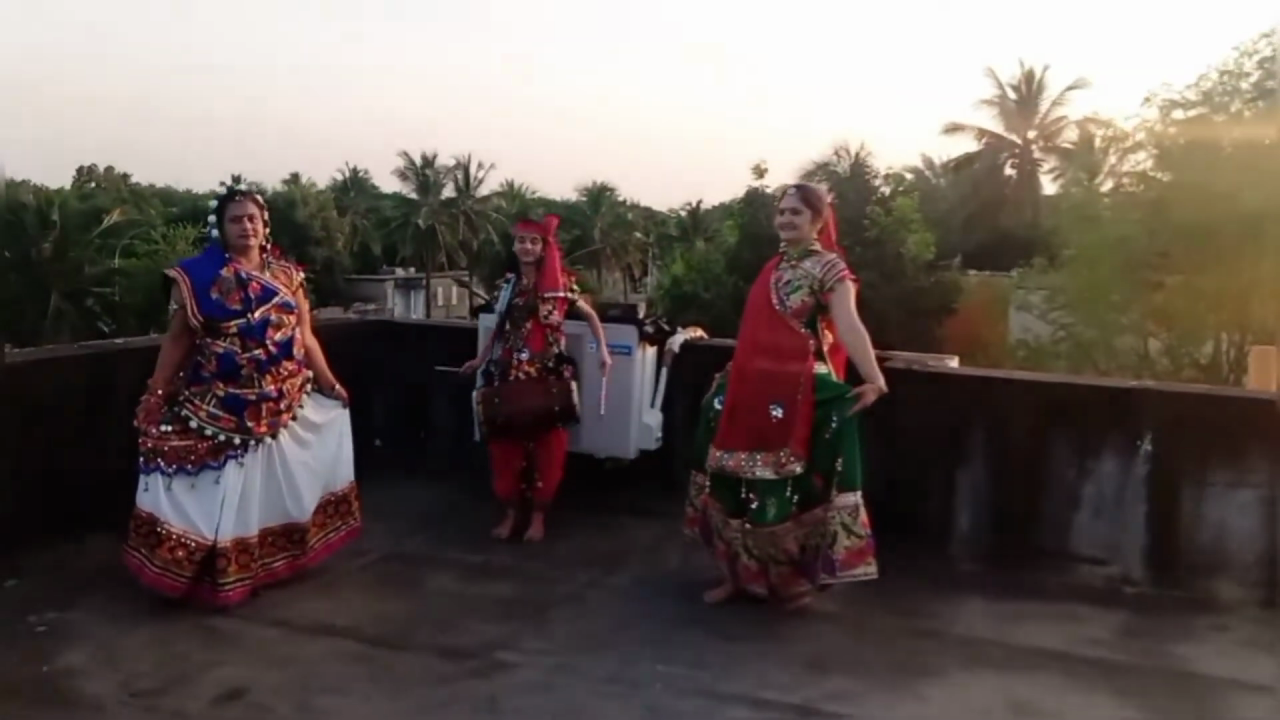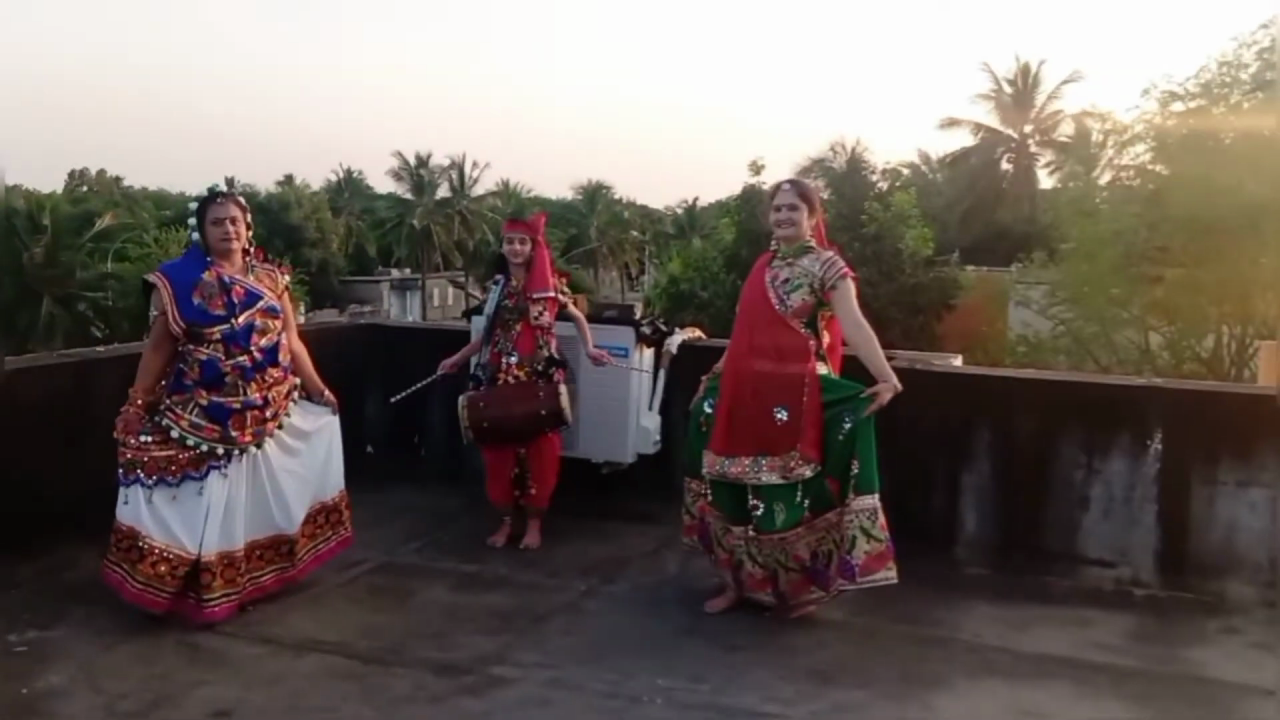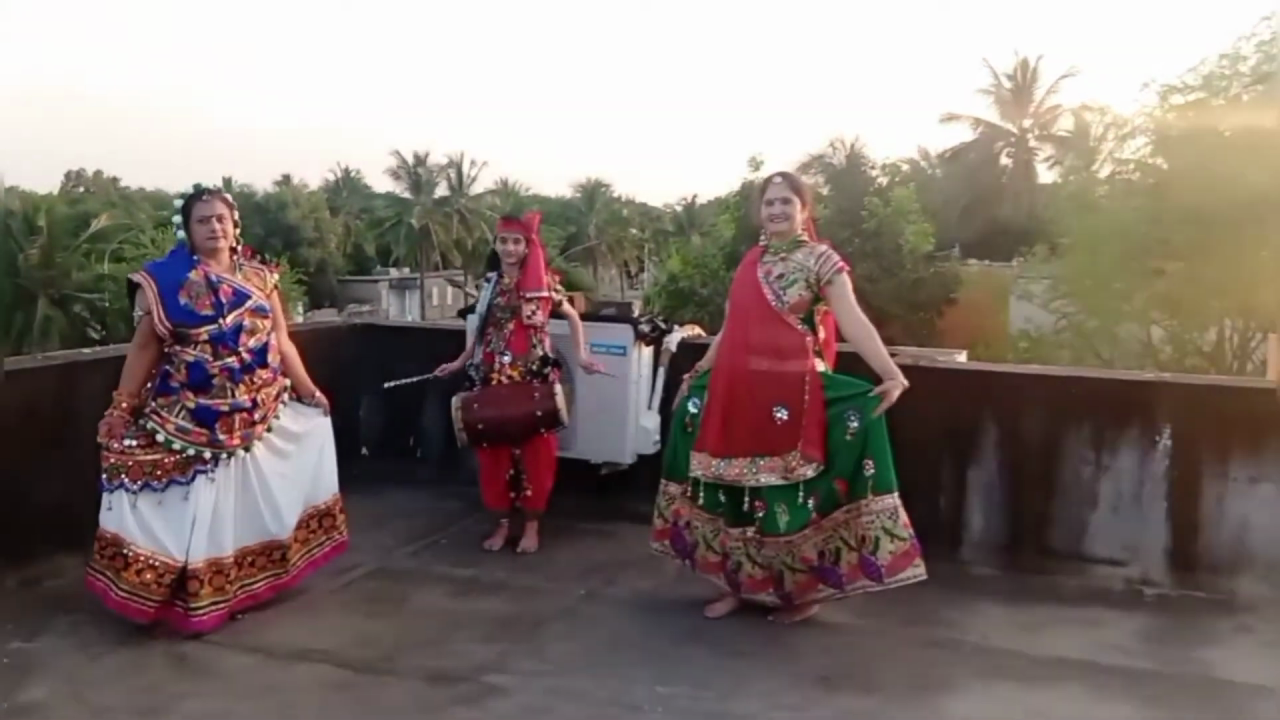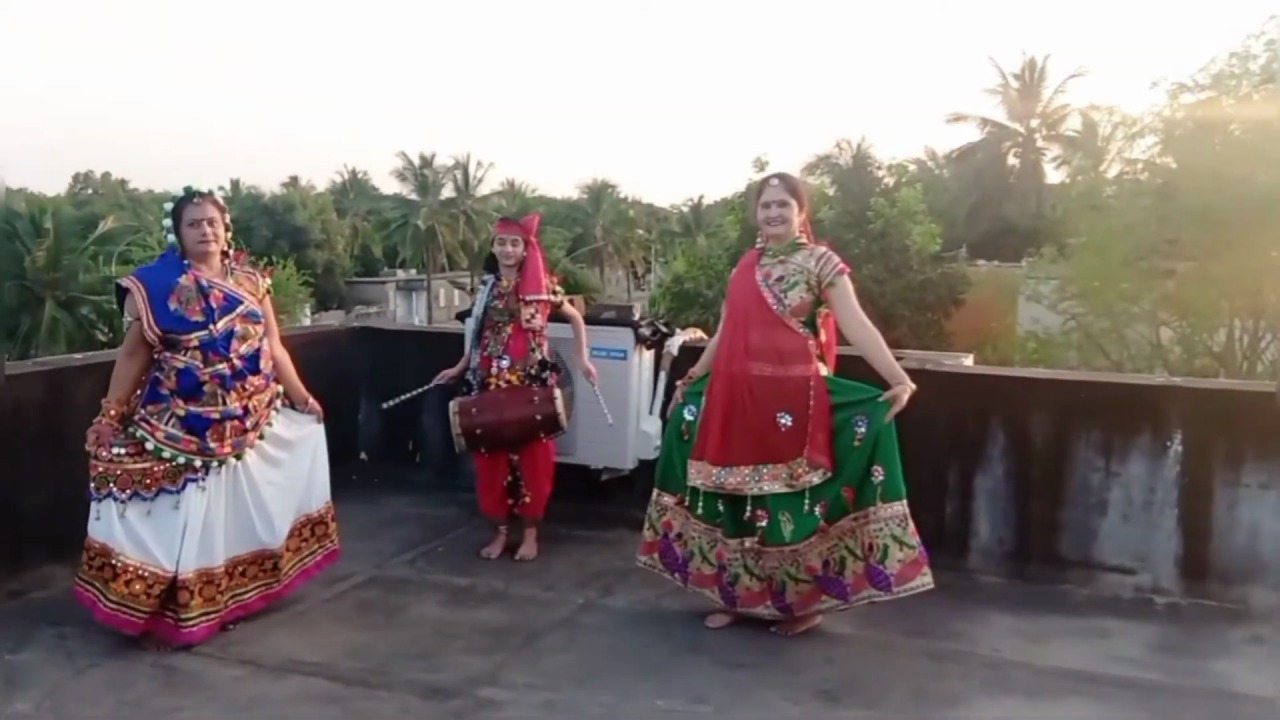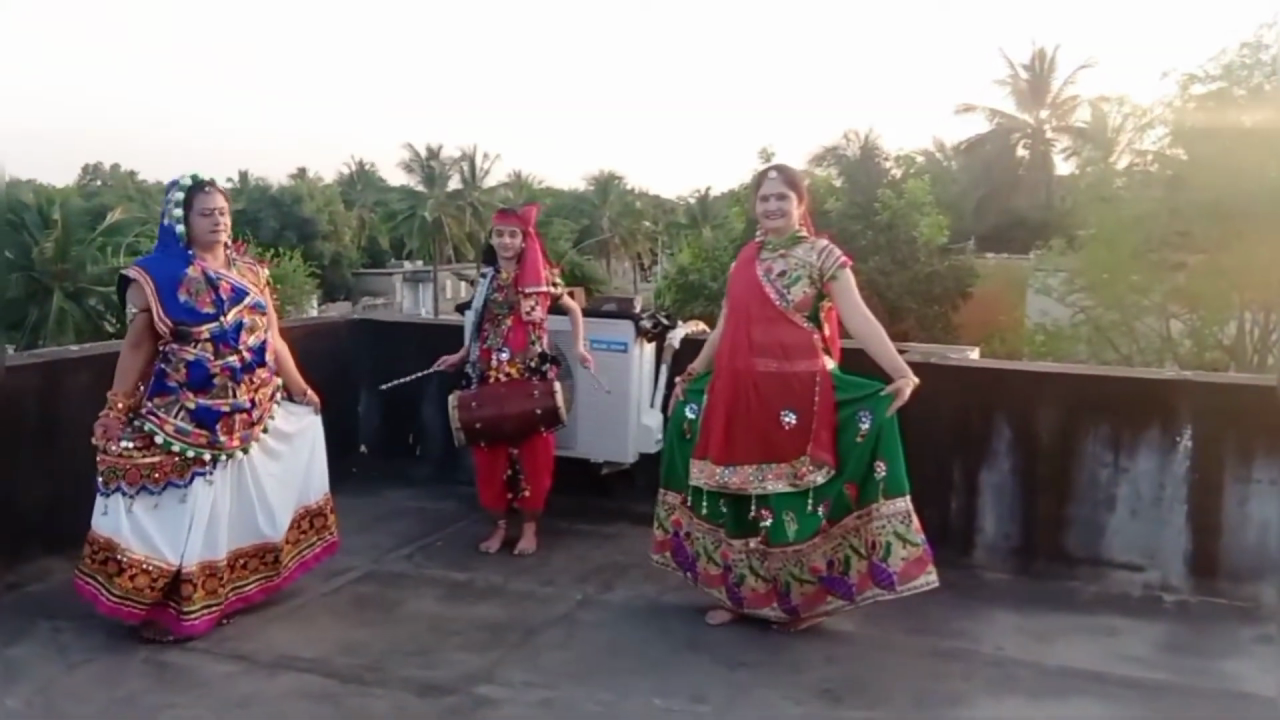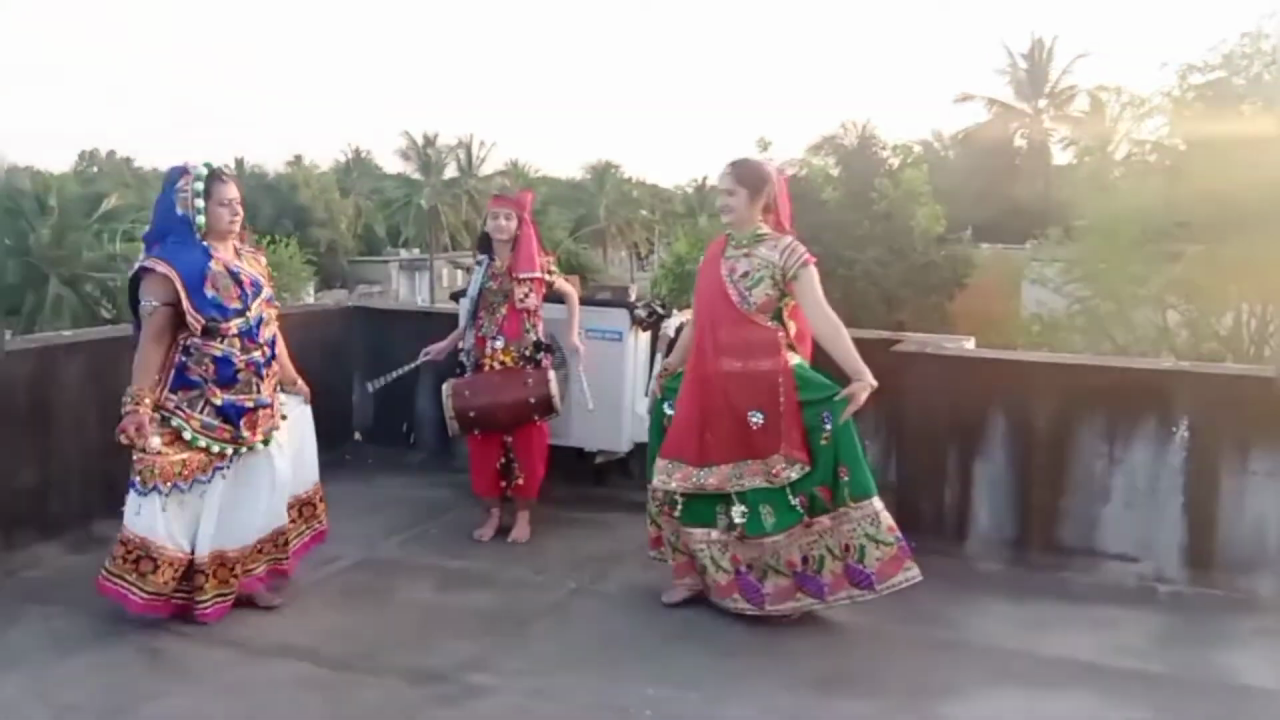
dt=0.4s
person 1, frame 1
left shoulder: (829, 268)
right shoulder: (774, 266)
left elbow: (848, 326)
left wrist: (873, 378)
right wrist: (730, 375)
left hip: (799, 391)
right hip: (754, 388)
left knee: (791, 483)
right knee: (743, 479)
left ankle: (794, 578)
right ankle: (741, 572)
person 1, frame 2
left shoulder: (827, 265)
right shoulder: (762, 265)
left elbow: (853, 325)
left wrist: (886, 377)
right wrist: (715, 375)
left hip: (798, 392)
right hip: (747, 391)
left knee: (792, 487)
right knee: (740, 485)
left ankle: (799, 586)
right ankle: (741, 580)
person 1, frame 3
left shoulder: (821, 260)
right shoulder: (749, 262)
left elbow: (853, 322)
left wrist: (891, 374)
right wrist: (698, 374)
left hip: (793, 391)
right hip: (739, 390)
left knee: (793, 487)
right knee: (736, 487)
left ankle: (802, 590)
right ankle: (740, 582)
person 1, frame 4
left shoulder: (821, 262)
right shoulder: (745, 266)
left elbow: (856, 325)
right elbow: (725, 333)
left wrist: (898, 379)
right wrist: (691, 379)
left hip: (794, 396)
right hip: (738, 395)
left knee: (796, 496)
right knee: (737, 495)
left ankle: (805, 600)
right ankle: (739, 594)
person 1, frame 5
left shoulder: (822, 255)
right shoulder: (744, 260)
left elbow: (858, 319)
right elbow: (724, 329)
left wrist: (902, 373)
right wrist: (691, 376)
left hip: (799, 391)
right hip: (740, 391)
left knee: (799, 493)
right knee: (737, 490)
left ankle: (807, 599)
right ankle: (740, 592)
person 1, frame 6
left shoulder: (786, 253)
right shoulder: (715, 252)
left elbow: (820, 318)
left wrist: (860, 375)
right wrist: (670, 369)
left hip: (766, 387)
right hip: (711, 387)
left knee: (776, 483)
right knee: (699, 479)
left ankle: (793, 587)
right ankle: (697, 573)
person 2, frame 1
left shoulder: (287, 276)
right shoulder: (198, 276)
left elbow: (305, 337)
right elbow: (177, 340)
left wrist: (329, 384)
right wrist: (155, 397)
left hip: (281, 405)
right hip: (220, 408)
left knee: (273, 488)
right knee: (222, 491)
left ankle: (271, 564)
right ankle: (220, 574)
person 2, frame 2
left shoulder: (271, 278)
right shoulder: (179, 281)
left elbow: (291, 341)
right elbow: (159, 347)
left wrist: (317, 390)
right wrist: (136, 407)
left hip: (268, 414)
right hip: (202, 417)
left knee: (259, 499)
right knee: (207, 503)
left ankle: (254, 579)
right ankle: (203, 591)
person 2, frame 3
left shoulder: (259, 277)
right shoulder: (164, 280)
left elbow: (280, 342)
right elbow: (144, 348)
left wrist: (308, 392)
right wrist: (121, 410)
left hip: (255, 416)
right hip: (189, 421)
left knee: (247, 506)
right knee: (193, 510)
left ankle: (238, 589)
right ankle: (187, 602)
person 2, frame 4
left shoulder: (251, 282)
right shoulder: (154, 285)
left elbow: (273, 347)
right elbow: (133, 355)
left wrist: (301, 398)
right wrist: (110, 417)
left hip: (246, 423)
right hip: (180, 428)
left knee: (238, 514)
right knee: (180, 518)
left ankle: (228, 602)
right ankle: (171, 616)
person 2, frame 5
left shoulder: (251, 272)
right shoulder: (158, 275)
left elbow: (272, 338)
right elbow: (137, 346)
left wrist: (299, 389)
right wrist: (116, 410)
left hip: (247, 416)
right hip: (184, 420)
left knee: (236, 507)
right knee: (182, 511)
left ankle: (222, 598)
right ankle: (166, 609)
person 2, frame 6
left shoulder: (250, 260)
right shoulder: (171, 266)
left elbow: (268, 327)
right elbow: (154, 341)
left wrist: (291, 379)
right wrist: (139, 406)
left hip: (253, 405)
right hip: (198, 409)
left knee: (262, 489)
right knee: (196, 500)
left ankle: (248, 578)
right ankle: (186, 591)
person 3, frame 1
left shoulder: (560, 283)
right shoulder: (507, 284)
left elbow: (589, 314)
left wrist: (603, 351)
right wrist: (481, 361)
left hip: (547, 374)
right hip: (509, 372)
left knee: (545, 443)
right knee: (507, 443)
left ankle: (538, 516)
right ankle: (510, 512)
person 3, frame 2
left shoulder: (550, 284)
right shoulder: (497, 285)
left elbow: (576, 316)
left wrist: (589, 348)
right wrist: (458, 358)
left hip: (539, 377)
right hip: (500, 376)
left knee: (538, 450)
right knee: (500, 448)
left ankle: (534, 523)
right ankle: (505, 520)
person 3, frame 3
left shoulder: (544, 282)
right shoulder: (489, 284)
left elbow: (572, 317)
left wrist: (581, 355)
right wrist: (460, 363)
left hip: (533, 377)
right hip: (493, 377)
left knee: (534, 449)
right knee: (495, 449)
left ankle: (531, 525)
right ankle: (502, 523)
person 3, frame 4
left shoulder: (542, 285)
right shoulder: (485, 287)
left elbow: (575, 318)
left wrist: (583, 360)
right wrist: (460, 367)
left hip: (531, 382)
right hip: (490, 381)
left knee: (532, 455)
right knee: (492, 455)
left ankle: (530, 533)
right ankle: (500, 530)
person 3, frame 5
left shoulder: (541, 276)
right shoulder: (485, 279)
left elbow: (573, 308)
left wrist: (578, 348)
right wrist: (461, 356)
left hip: (531, 375)
right hip: (490, 374)
left knee: (531, 449)
right knee: (492, 449)
left ankle: (529, 527)
right ankle: (499, 525)
person 3, frame 6
left shoulder: (537, 263)
right shoulder: (482, 266)
left elbow: (570, 295)
left wrist: (573, 337)
right wrist: (448, 343)
left hip: (526, 362)
right hip: (485, 362)
left knee: (525, 436)
right knee: (485, 436)
left ankle: (523, 515)
right ankle: (493, 512)
